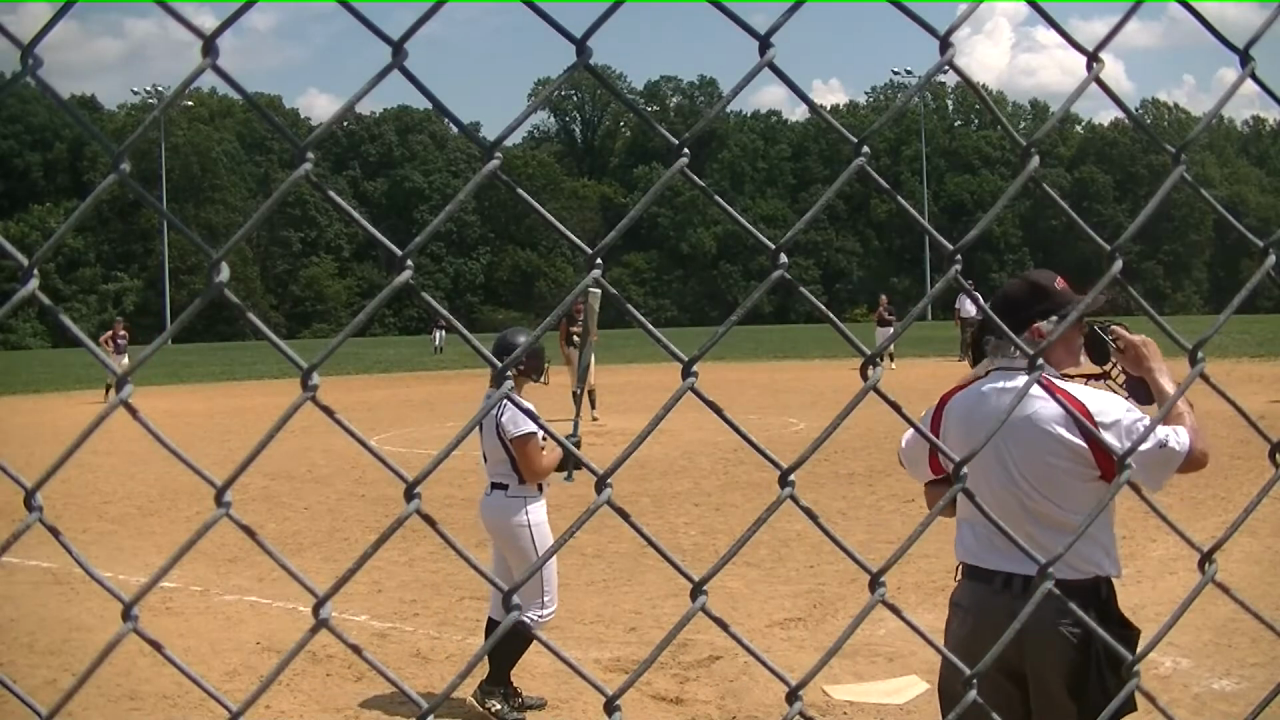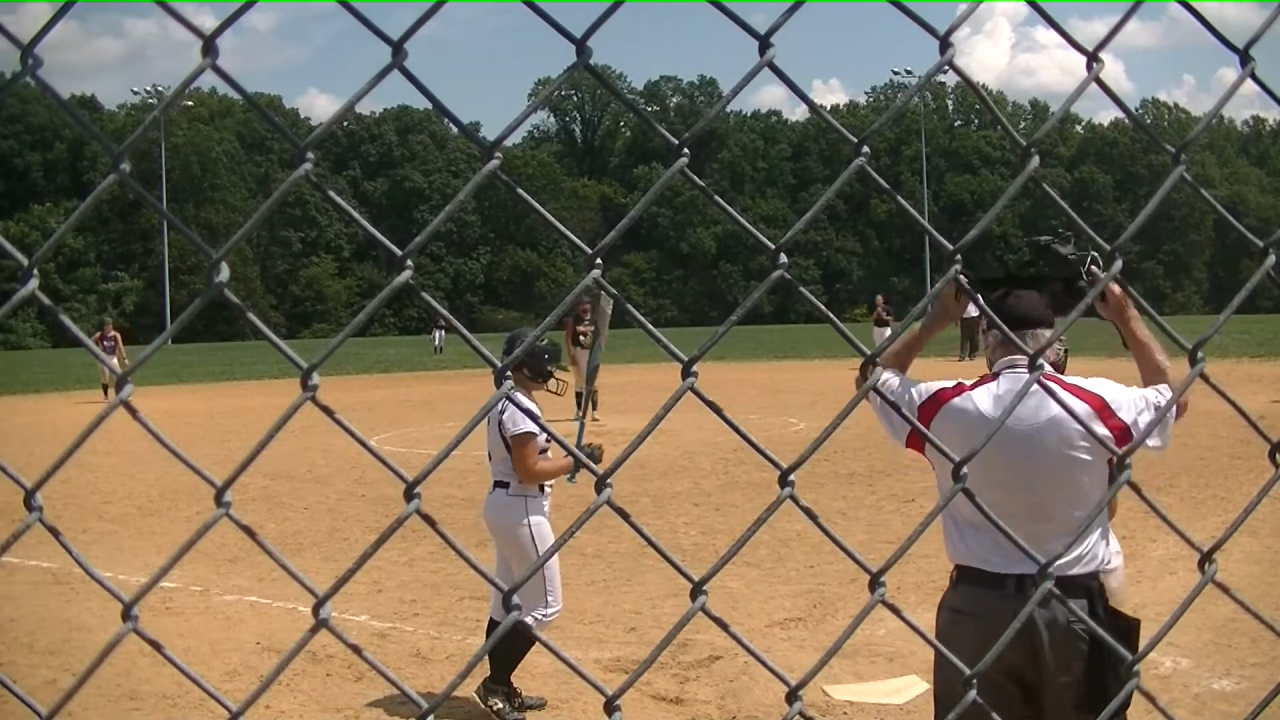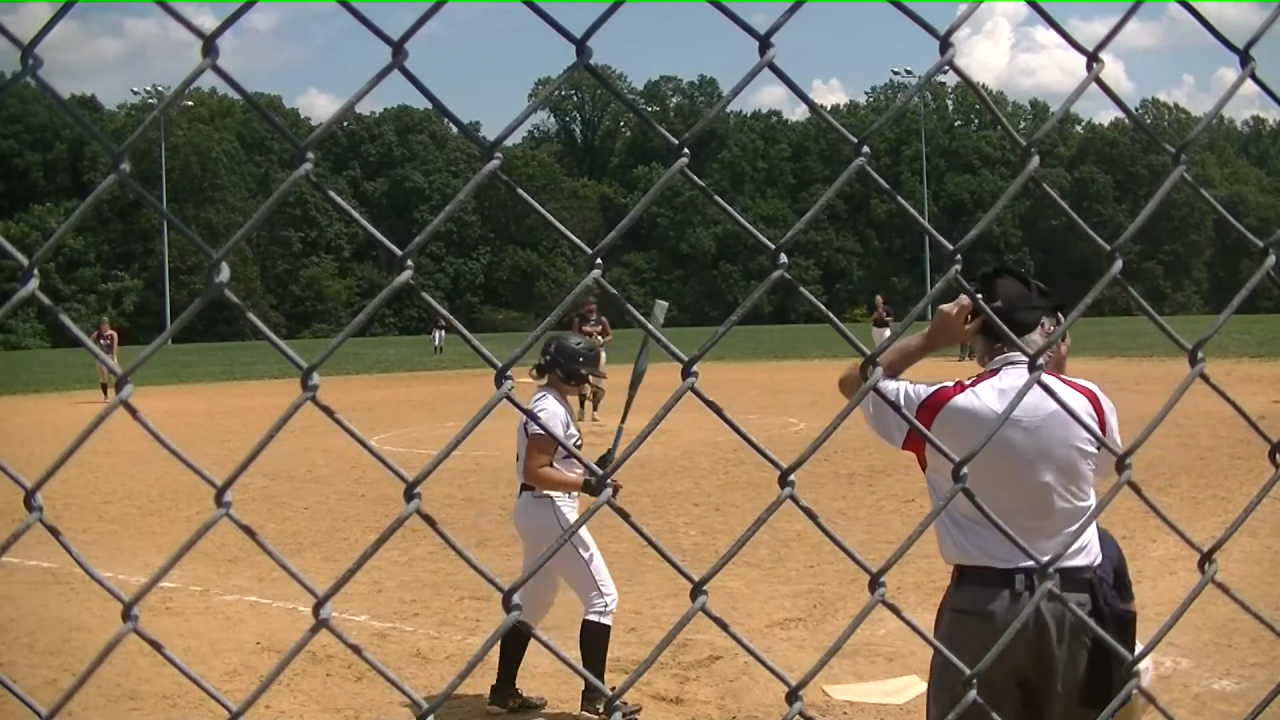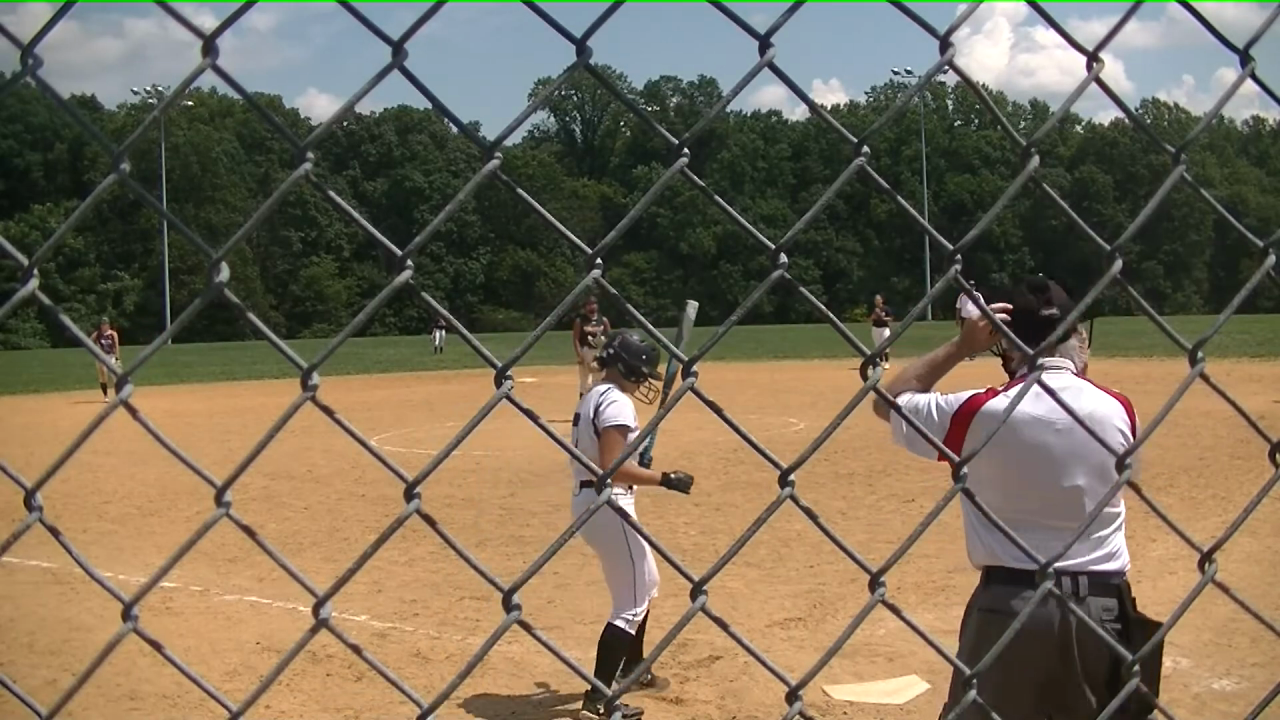
dt=0.4s
person 1, frame 1
left shoulder: (956, 405)
right shoulder: (1090, 409)
left elbow: (912, 459)
right elbow: (1193, 454)
right wrist: (1155, 370)
left hip: (979, 604)
right hip: (1068, 612)
person 1, frame 2
left shoulder: (950, 407)
right shoulder: (1095, 403)
left elbow: (876, 378)
right elbow: (1172, 399)
left wrist: (934, 322)
right wrist: (1127, 317)
left hip: (978, 607)
right hip: (1071, 609)
person 1, frame 3
left shoulder: (947, 408)
right shoulder: (1086, 400)
left elbow: (853, 382)
left wrist: (930, 339)
right wrist: (1059, 372)
left hip: (981, 605)
right hip: (1072, 602)
person 1, frame 4
left shoulder: (982, 413)
right shoulder: (1119, 410)
left elbow: (887, 401)
left wrist: (960, 348)
left hip: (1011, 605)
right hip: (1101, 605)
person 2, frame 1
left shoulder: (493, 400)
right shoulder: (517, 409)
right elbow: (534, 471)
left wrist: (555, 456)
right wrist: (563, 449)
left hip: (496, 504)
right hip: (520, 510)
left knee: (505, 601)
right knee: (539, 604)
left ankle: (501, 688)
right ankle: (491, 687)
person 2, frame 2
left shoulder: (507, 399)
right shoulder: (520, 407)
right elbow: (529, 471)
left wrist: (566, 460)
right wrist: (575, 459)
left hip: (502, 505)
right hip: (521, 511)
left knee: (506, 602)
right knee: (545, 605)
left ankle: (501, 688)
right ankle: (494, 685)
person 2, frame 3
left shoulder: (550, 402)
right shoulder: (551, 408)
right elbow: (535, 472)
left wrist: (590, 469)
right wrist: (586, 484)
left hip: (537, 512)
right hip: (550, 513)
left knee: (531, 603)
right knee: (602, 598)
person 2, frame 4
left shoulder: (592, 396)
right shoulder: (616, 402)
right elbow: (610, 467)
left wrist: (636, 467)
right wrist: (665, 479)
left hip: (590, 502)
right hip: (608, 507)
left knee: (645, 582)
right knee: (630, 605)
left ankle: (632, 667)
